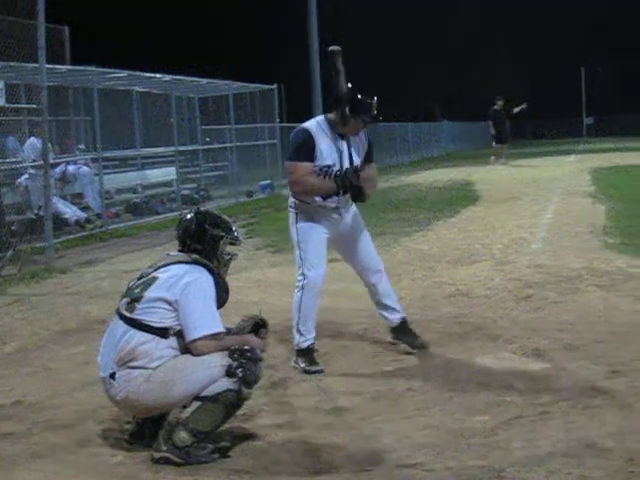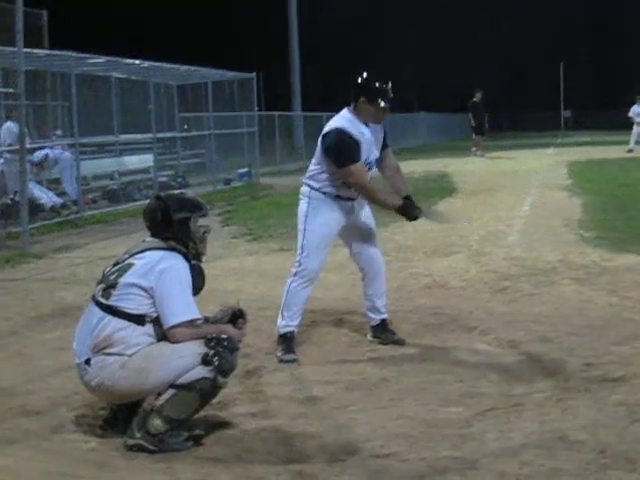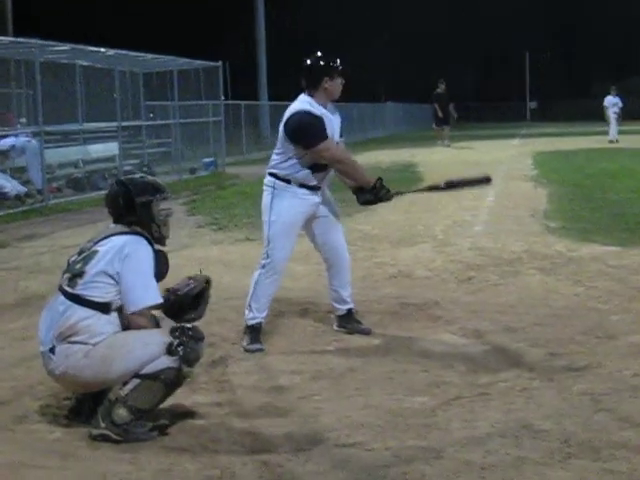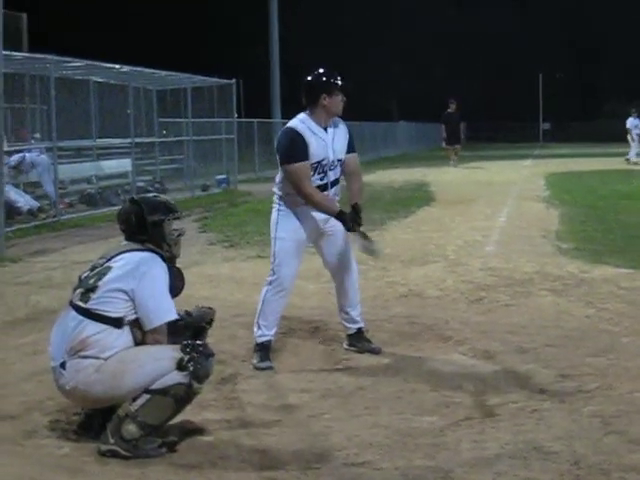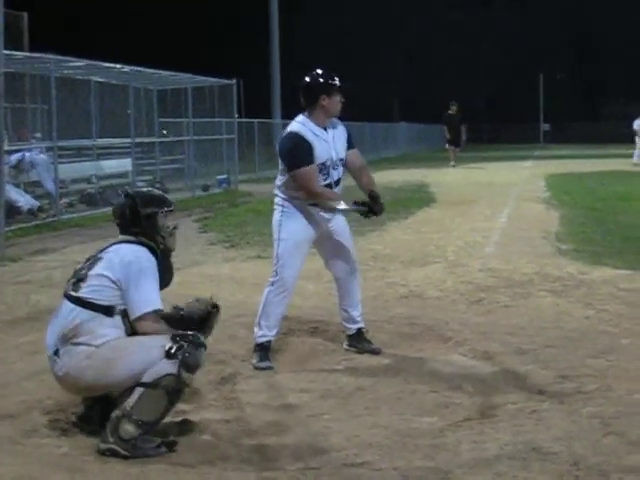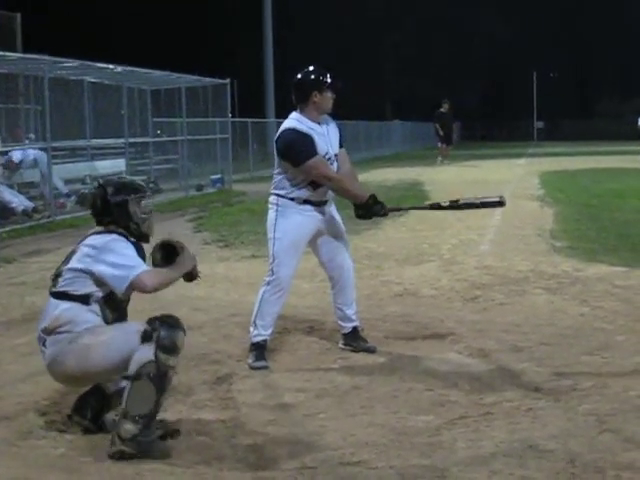
dt=0.5s
person 1, frame 1
left shoulder: (362, 139)
right shoulder: (307, 135)
left elbow: (371, 181)
right elbow: (298, 183)
left wrist: (360, 188)
right wrist: (338, 184)
left hip: (346, 213)
right hip: (310, 215)
left knee: (373, 268)
right knee: (312, 279)
left ankle: (399, 326)
right ankle: (304, 348)
person 1, frame 2
left shoulder: (376, 127)
right shoulder: (340, 133)
left elbow: (390, 167)
right elbow: (363, 184)
left wrist: (406, 199)
right wrist: (398, 205)
left hip: (356, 204)
right hip: (322, 202)
left knee: (374, 263)
right knee: (308, 267)
left ankle: (378, 324)
right ankle: (286, 334)
person 1, frame 3
left shoulder: (330, 112)
right shoulder: (303, 116)
left elbow: (341, 156)
right elbow: (337, 160)
left wrist: (358, 187)
right wrist: (373, 184)
left hip: (318, 192)
right hip: (287, 194)
left knee: (338, 254)
right knee: (274, 260)
left ankle: (345, 314)
right ankle: (253, 325)
person 1, frame 4
left shoulder: (341, 129)
right shoulder: (294, 134)
left elbow: (353, 172)
right elbow: (303, 188)
left wrist: (354, 208)
right wrist: (338, 213)
left hip: (329, 211)
right hip: (293, 212)
left knee: (347, 272)
right knee: (281, 278)
left ankle: (354, 333)
right ankle: (262, 343)
person 1, frame 5
left shoulder: (339, 129)
right shoulder: (296, 137)
left elbow: (357, 165)
right elbow: (313, 190)
left wrist: (373, 195)
right wrist: (354, 205)
left hip: (331, 211)
right hip: (296, 213)
left knee: (348, 271)
right knee: (283, 278)
left ankle: (354, 333)
right ankle: (262, 343)
person 1, frame 6
left shoulder: (330, 126)
right shoulder: (293, 134)
left elbow: (344, 168)
right elbow: (329, 177)
left wrist: (361, 202)
right wrist: (368, 199)
left hip: (324, 208)
right hip: (291, 212)
left knee: (343, 270)
right knee: (279, 277)
left ankle: (350, 332)
right ankle: (258, 342)
person 2, frame 1
left shoulder: (167, 267)
right shoulder: (195, 275)
right elbow: (202, 345)
left wrist: (235, 334)
right wrist: (245, 341)
left hip: (118, 380)
right hip: (137, 383)
left knee: (214, 353)
right knee: (245, 362)
left ankle: (152, 424)
right ankle: (177, 442)
person 2, frame 2
left shoulder: (144, 254)
right shoulder: (170, 261)
right elbow: (179, 332)
left wrist: (213, 322)
right wrist: (222, 330)
left hip: (93, 364)
right hip: (111, 370)
left knee: (192, 338)
right knee: (221, 351)
left ankle: (126, 410)
right ankle: (151, 430)
person 2, frame 3
left shoulder: (108, 240)
right shoulder: (134, 246)
right elbow: (139, 320)
left wrist: (167, 295)
right wrist: (166, 329)
left hip: (57, 354)
right hip: (76, 358)
left knee: (152, 328)
right knee: (187, 341)
left ankle: (92, 400)
right ankle: (115, 419)
person 2, frame 4
left shoulder: (119, 257)
right shoulder: (149, 262)
right elbow: (156, 337)
left wrist: (186, 320)
left hip: (68, 369)
right hip: (87, 375)
right knee: (198, 357)
left ankle: (102, 414)
right ankle: (124, 435)
person 2, frame 5
left shoulder: (120, 251)
right shoulder: (137, 255)
right elbow: (146, 325)
left wrist: (178, 315)
right wrist: (181, 331)
left hip: (69, 360)
right hip: (83, 362)
right knee: (188, 348)
left ankle: (101, 409)
right ankle: (125, 435)
person 2, frame 6
left shoulder: (103, 242)
right shoulder: (110, 242)
right elbow: (147, 282)
left wrist: (167, 271)
right wrist: (182, 266)
left hip: (68, 348)
right hip: (69, 350)
left knee: (145, 355)
right knee: (166, 333)
left ankle: (91, 408)
right ankle: (130, 434)
